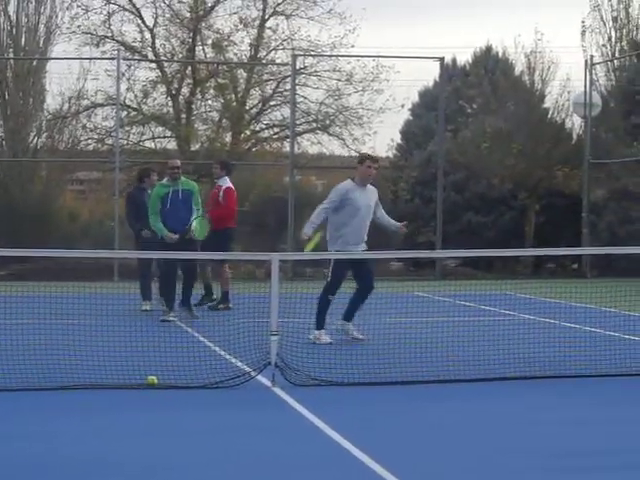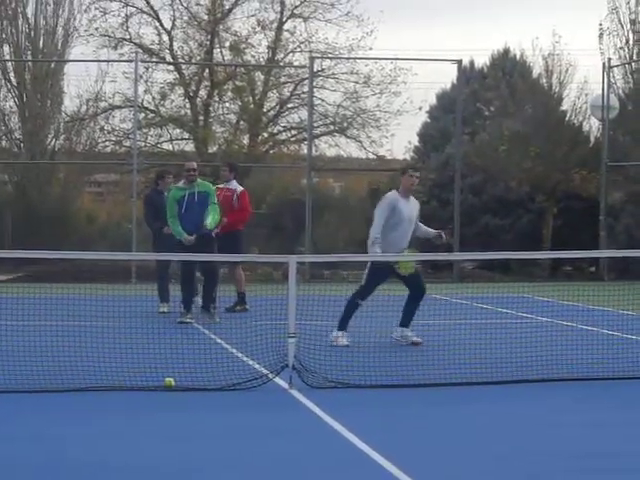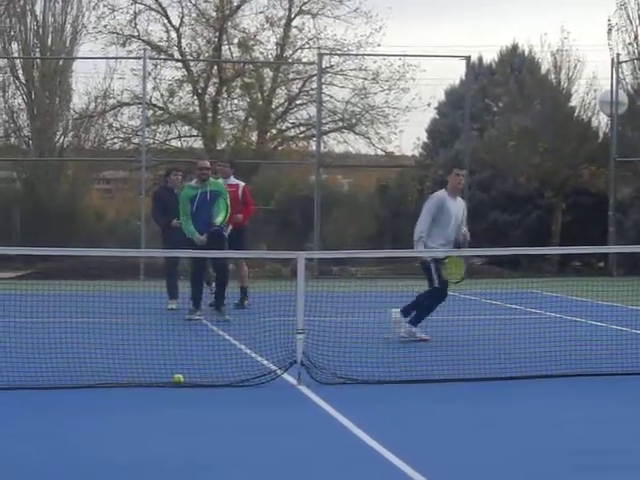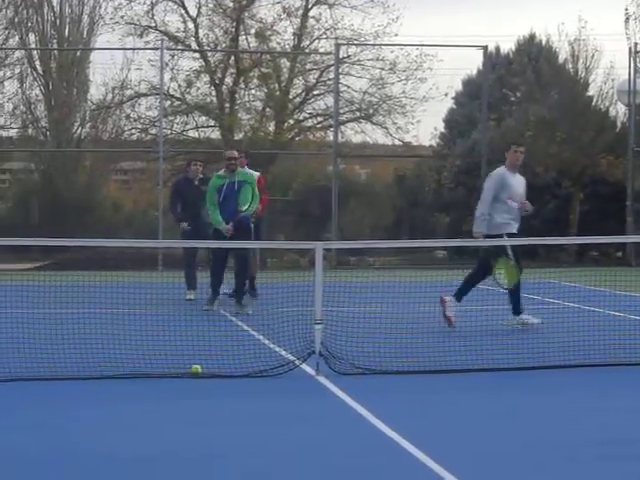
dt=0.2s
person 1, frame 1
left shoulder: (372, 192)
right shoulder: (343, 189)
left elbow: (378, 215)
right elbow: (322, 210)
left wrist: (396, 226)
right wrist: (309, 229)
left hip: (359, 249)
right hip: (340, 248)
left knee: (367, 286)
right knee: (332, 288)
left ankle: (347, 322)
right ankle: (318, 330)
person 1, frame 2
left shoulder: (415, 203)
right shoulder: (390, 200)
left elbow: (416, 227)
right elbow: (377, 226)
left wrist: (433, 233)
right wrist: (375, 250)
left knee: (418, 291)
right knee: (363, 293)
left ankle: (402, 331)
right ankle: (340, 331)
person 1, frame 3
left shoulder: (462, 203)
right shoulder: (438, 198)
left elbow: (461, 228)
right elbow: (423, 223)
left wrist: (464, 235)
right wrist: (419, 248)
right hip: (431, 252)
left knee: (439, 292)
right knee: (439, 290)
left ankle: (410, 326)
right ankle: (402, 313)
person 1, frame 4
left shoulder: (521, 180)
right shoulder: (498, 175)
left elbow: (512, 207)
right elbow: (485, 202)
left wrist: (526, 207)
right wrist: (478, 228)
left hip: (506, 231)
right hip: (500, 231)
left knee: (482, 271)
right knee: (515, 269)
left ankle: (451, 300)
right ankle: (518, 315)
person 2, frame 1
left shoulder: (191, 186)
right shoulder: (159, 189)
left elbow: (198, 209)
right elbow: (153, 215)
right wrist: (165, 233)
left hip: (188, 235)
right hip: (168, 236)
left knee: (191, 271)
right knee: (169, 272)
left ankle: (186, 303)
right ankle: (169, 309)
person 2, frame 2
left shoulder: (208, 188)
right shoulder: (175, 192)
left elbow: (214, 210)
right elbow: (172, 218)
left wrist: (209, 223)
right wrist: (183, 236)
left hip: (205, 236)
right hip: (186, 238)
left knee: (211, 272)
right knee: (187, 274)
left ankle: (208, 306)
right ankle: (187, 311)
person 2, frame 3
left shoulder: (220, 187)
right shoulder: (188, 191)
left elbow: (226, 209)
right elbow: (185, 217)
left wrist: (219, 221)
right wrist: (195, 236)
left hip: (217, 235)
right hip: (197, 238)
left knee: (222, 270)
right knee: (197, 272)
left ankle: (219, 308)
right ankle: (195, 308)
person 2, frame 4
left shoulder: (248, 178)
right shoulder: (216, 180)
left elbow: (255, 200)
right elbow: (212, 206)
left wrist: (246, 210)
right wrist: (221, 226)
left hip: (243, 227)
right hip: (222, 228)
left knee: (243, 263)
right knee: (218, 262)
left ankle: (239, 300)
right ankle: (214, 296)
person 3, frame 1
left shoulder: (228, 188)
right shoulder: (218, 187)
left elbow: (230, 210)
left wrist: (211, 215)
left hip: (224, 230)
right hip: (214, 229)
left knee: (221, 264)
left ankle: (225, 300)
right ankle: (209, 294)
person 3, frame 2
left shoulder: (239, 191)
right shoulder: (216, 190)
left elbow: (246, 212)
left wrist: (229, 220)
left hip: (233, 233)
right hip: (217, 232)
left knee: (236, 266)
left ankle: (242, 302)
person 3, frame 3
left shoulder: (241, 186)
left elbow: (250, 206)
left wrist: (243, 216)
left hip: (238, 228)
left knee: (240, 261)
left ankle: (244, 296)
person 3, frame 4
left shoulder: (256, 176)
left elbow: (264, 194)
left wrist: (260, 205)
left hip: (253, 218)
left knee: (253, 252)
left ankle: (252, 285)
person 4, frame 1
right shoulder: (133, 194)
right elbow: (130, 217)
right wrist: (140, 230)
right hip: (144, 237)
right knee: (144, 268)
right ankle: (146, 300)
person 4, frame 2
right shoulder: (150, 197)
right elbow: (148, 219)
right wrist: (161, 229)
right hip: (161, 239)
right knee: (162, 270)
right ankle: (164, 302)
person 4, frame 3
right shoulder: (160, 193)
right elbow: (156, 215)
right wrist: (169, 222)
right hip: (171, 235)
right knee: (171, 267)
right ankle: (173, 299)
person 4, frame 4
left shoulder: (208, 182)
right shoulder: (179, 183)
right elbow: (173, 205)
right wrist: (180, 221)
left hip: (207, 226)
right hip: (189, 227)
right knee: (189, 259)
right ankle: (191, 289)
